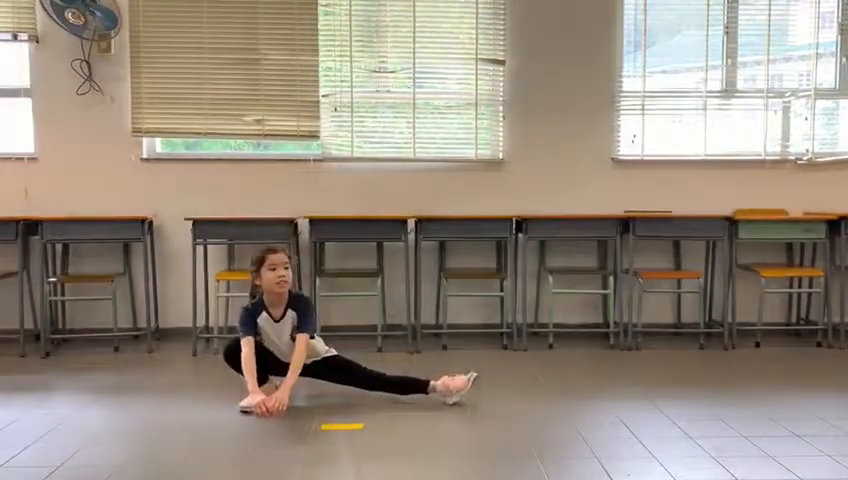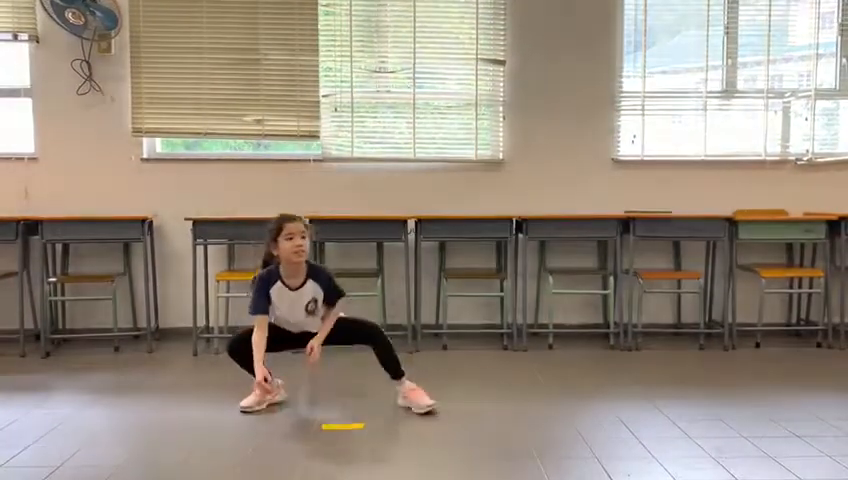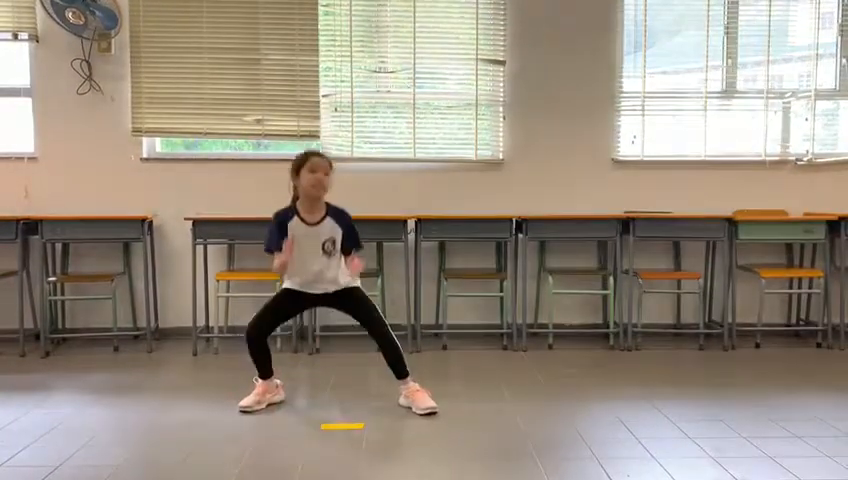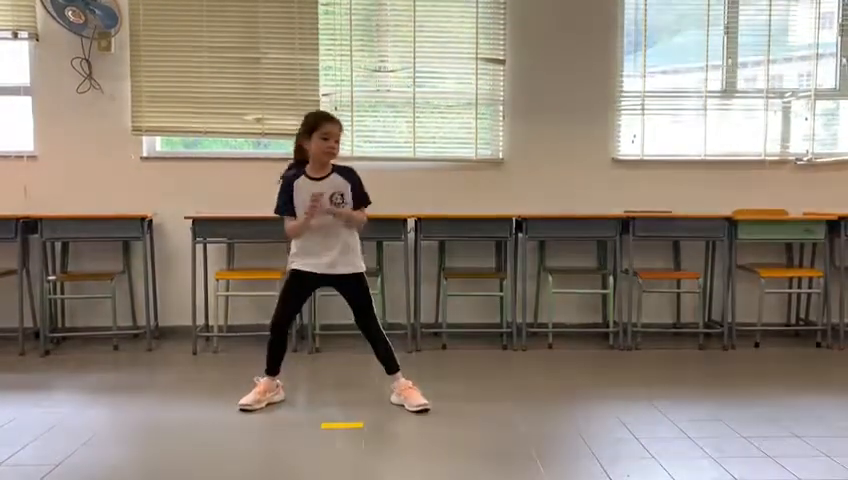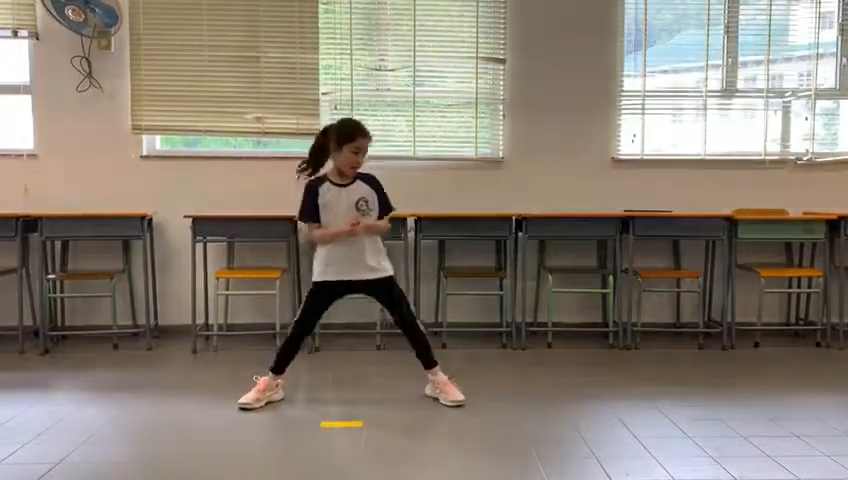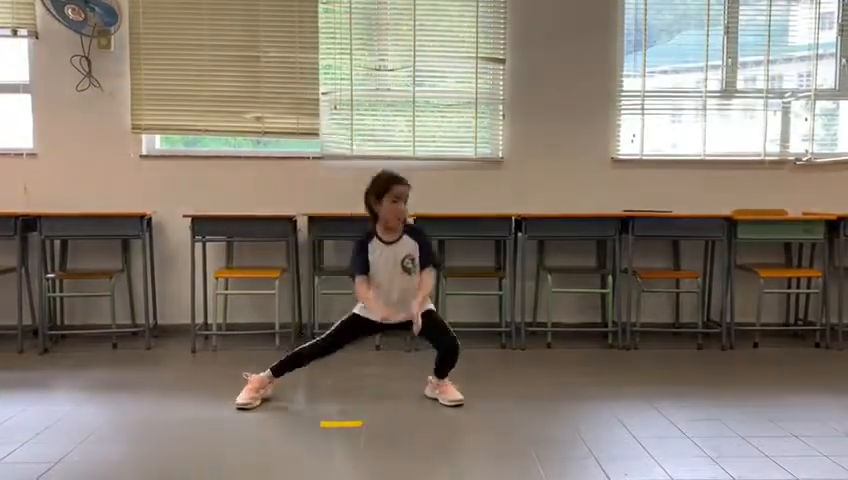
dt=0.4s
person 1, frame 1
left shoulder: (301, 304)
right shoulder: (251, 312)
left elbow: (302, 348)
right elbow: (248, 351)
left wrist: (286, 387)
right wrist: (255, 390)
left hip: (315, 357)
right hip: (277, 360)
left knee: (373, 380)
right knee: (232, 351)
left ankle: (439, 386)
right ankle: (266, 386)
person 1, frame 2
left shoulder: (321, 276)
right shoulder: (265, 280)
left elbow: (332, 309)
right elbow: (260, 326)
left wrist: (319, 339)
right wrist: (258, 368)
left hip: (323, 328)
right hip: (287, 332)
left knee: (373, 332)
right knee: (236, 346)
left ankle: (405, 388)
right ankle: (270, 388)
person 1, frame 3
left shoulder: (340, 218)
right shoulder: (284, 219)
left elbow: (351, 258)
right elbow: (278, 268)
left wrist: (354, 265)
right wrist: (283, 260)
left hip: (339, 286)
right hip: (298, 288)
left knee: (379, 328)
right knee: (255, 330)
left ankle: (409, 387)
right ankle: (267, 384)
person 1, frame 4
left shoulder: (348, 176)
right shoulder: (292, 181)
left elbow: (362, 219)
right elbow: (290, 230)
left wrist: (338, 212)
right wrist: (308, 216)
left hip: (347, 264)
right hip: (305, 264)
left knee: (368, 323)
right knee: (280, 322)
left ankle: (399, 384)
right ankle: (270, 383)
person 1, frame 5
left shoulder: (370, 184)
right shoulder: (315, 188)
left elbow: (384, 224)
right elbow: (314, 235)
left wrist: (368, 225)
right wrist: (344, 230)
left hip: (375, 269)
right hip: (331, 272)
left knee: (408, 322)
right knee: (302, 327)
left ankle: (436, 378)
right ankle: (271, 382)
person 1, frame 6
left shoulder: (418, 237)
right shoulder: (365, 243)
left elbow: (428, 276)
right elbow: (361, 286)
left wrist: (417, 303)
right wrist: (378, 311)
left hip: (416, 309)
right hip: (374, 313)
left knee: (450, 346)
right knee: (323, 345)
left ankle: (438, 382)
right ankle: (263, 381)
